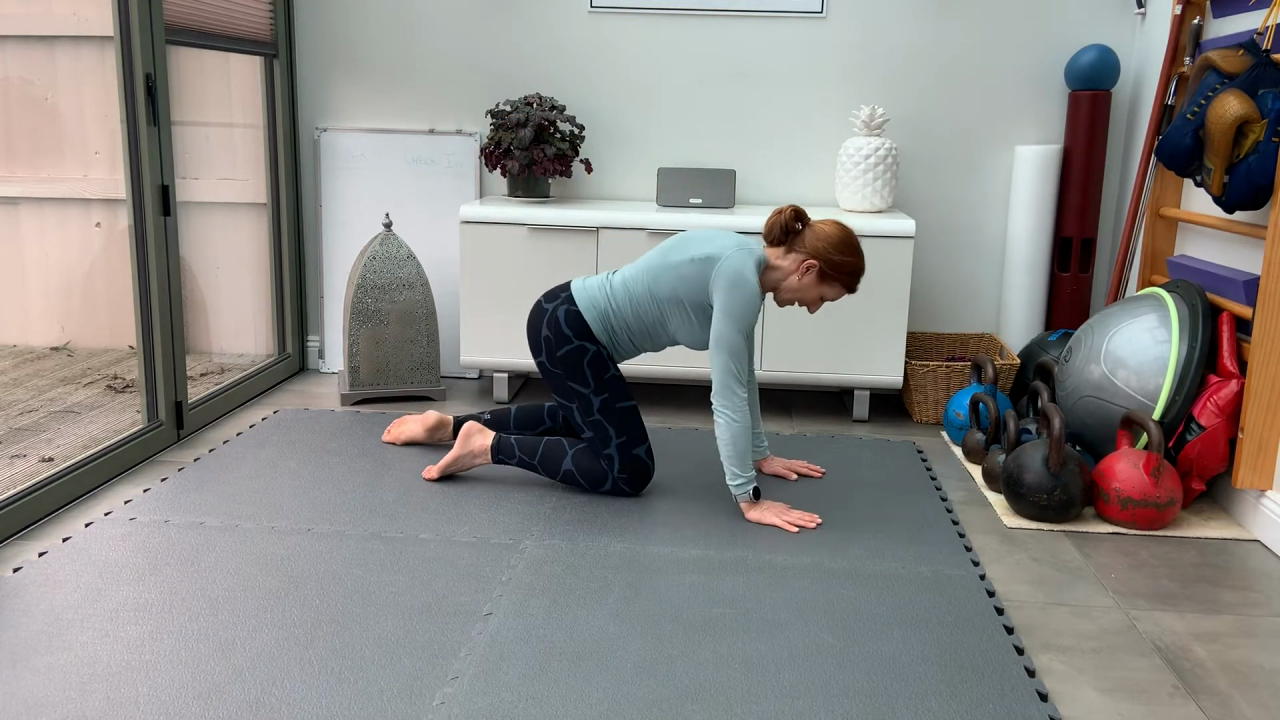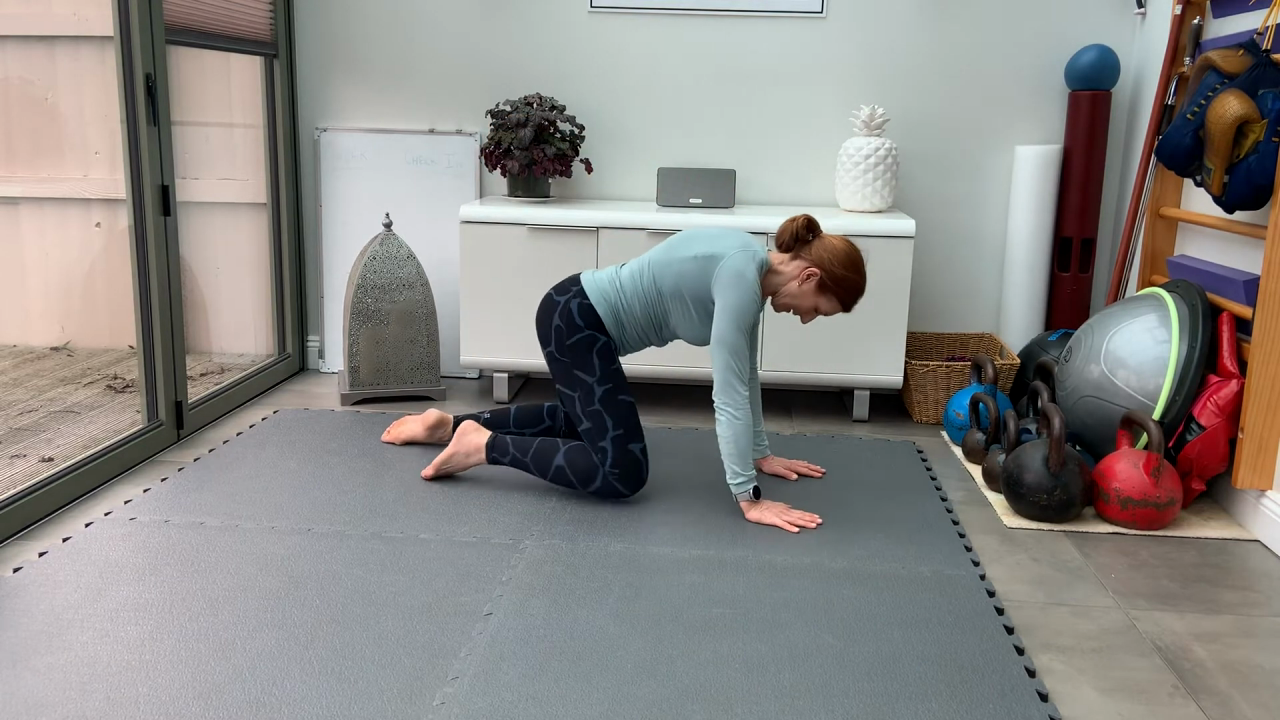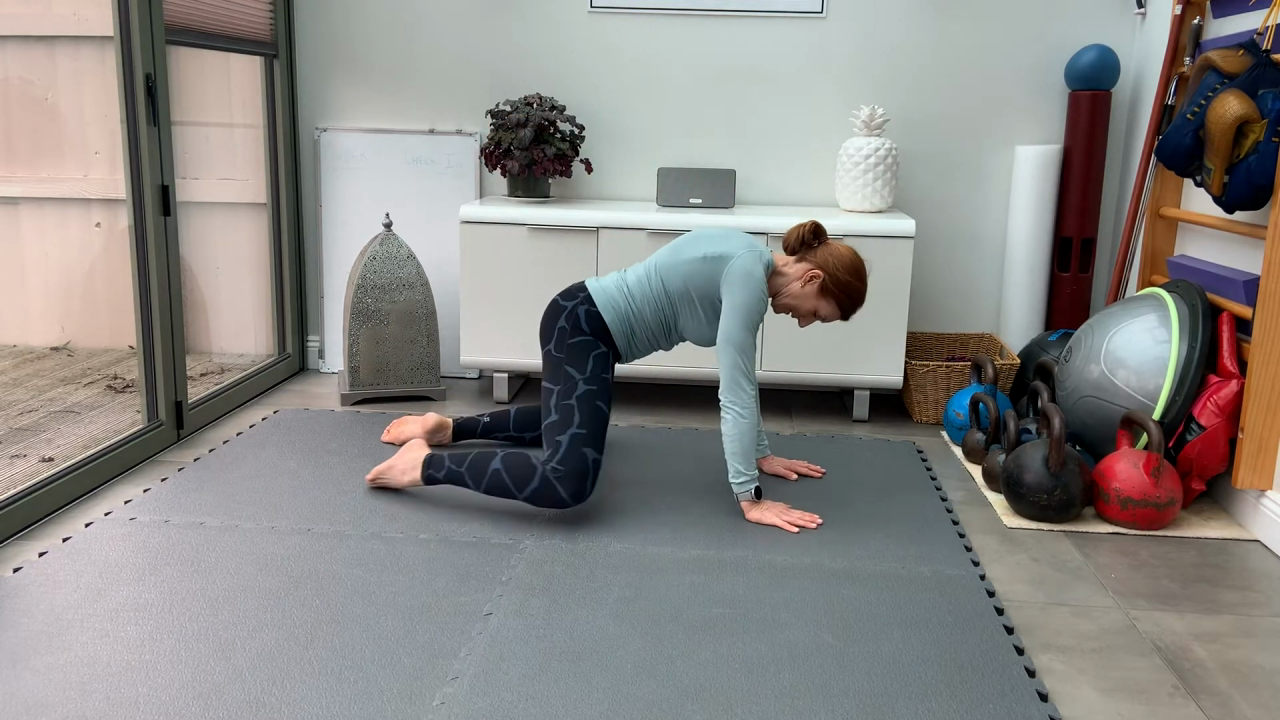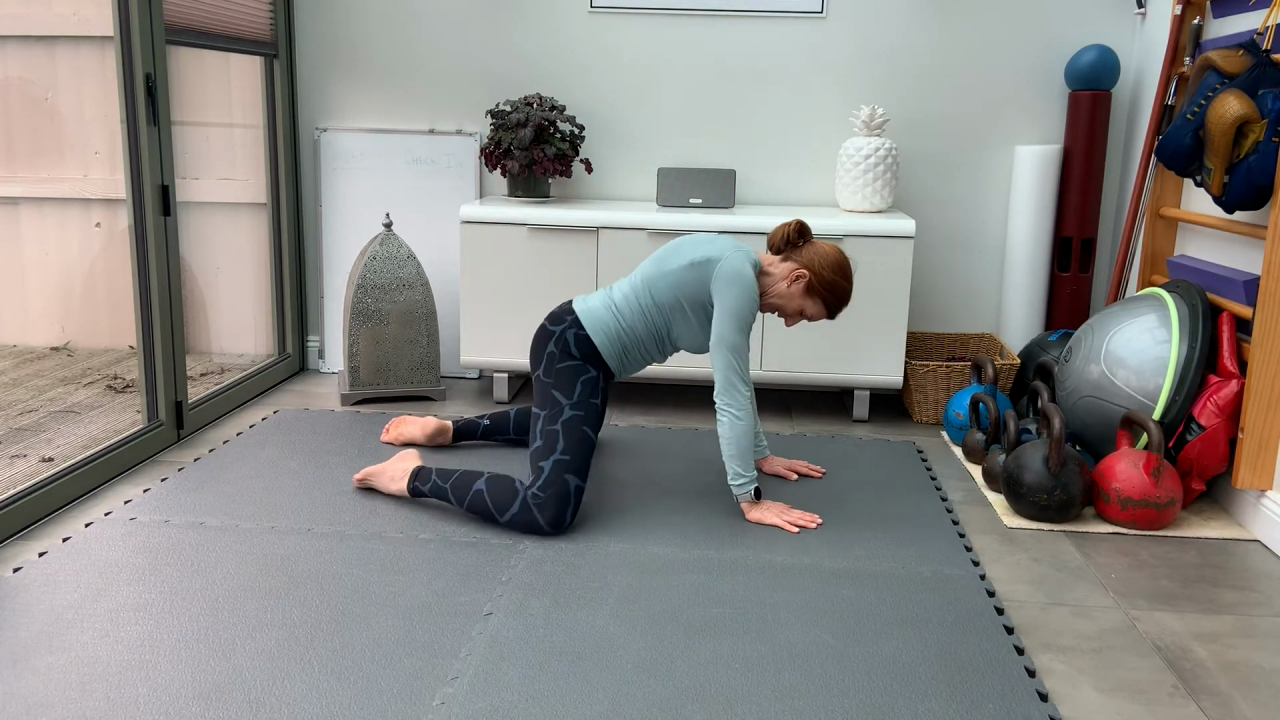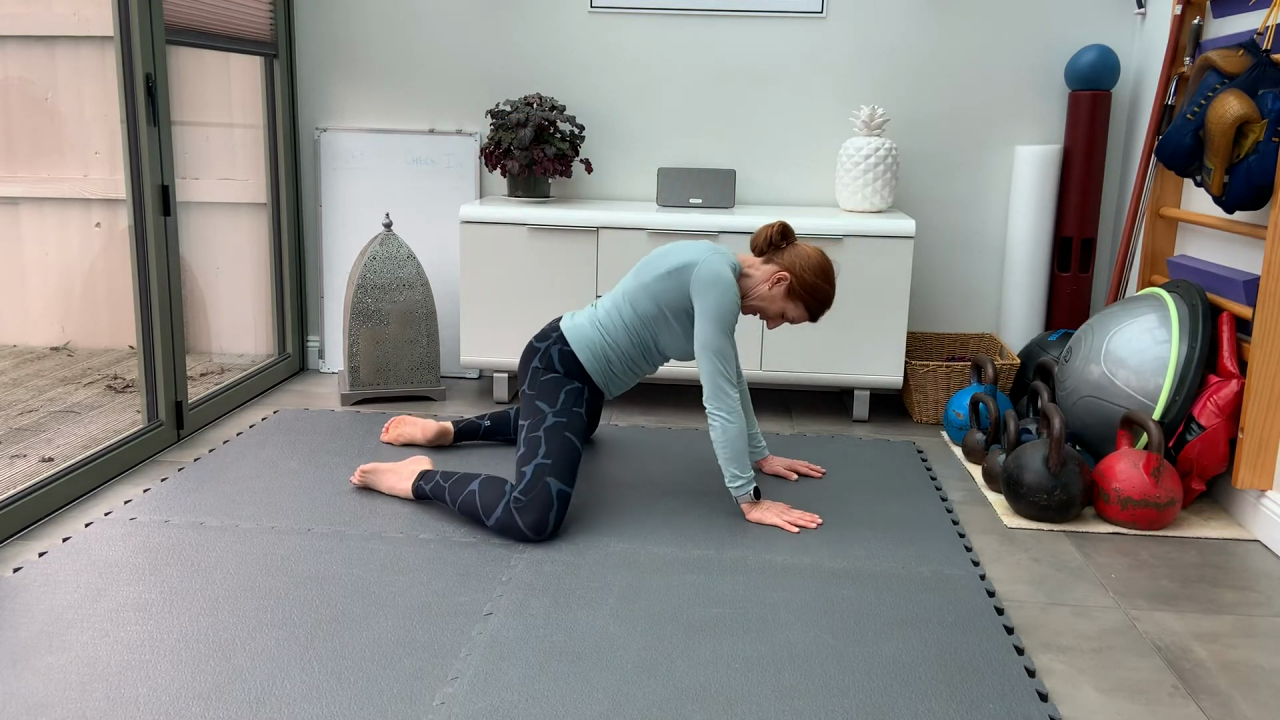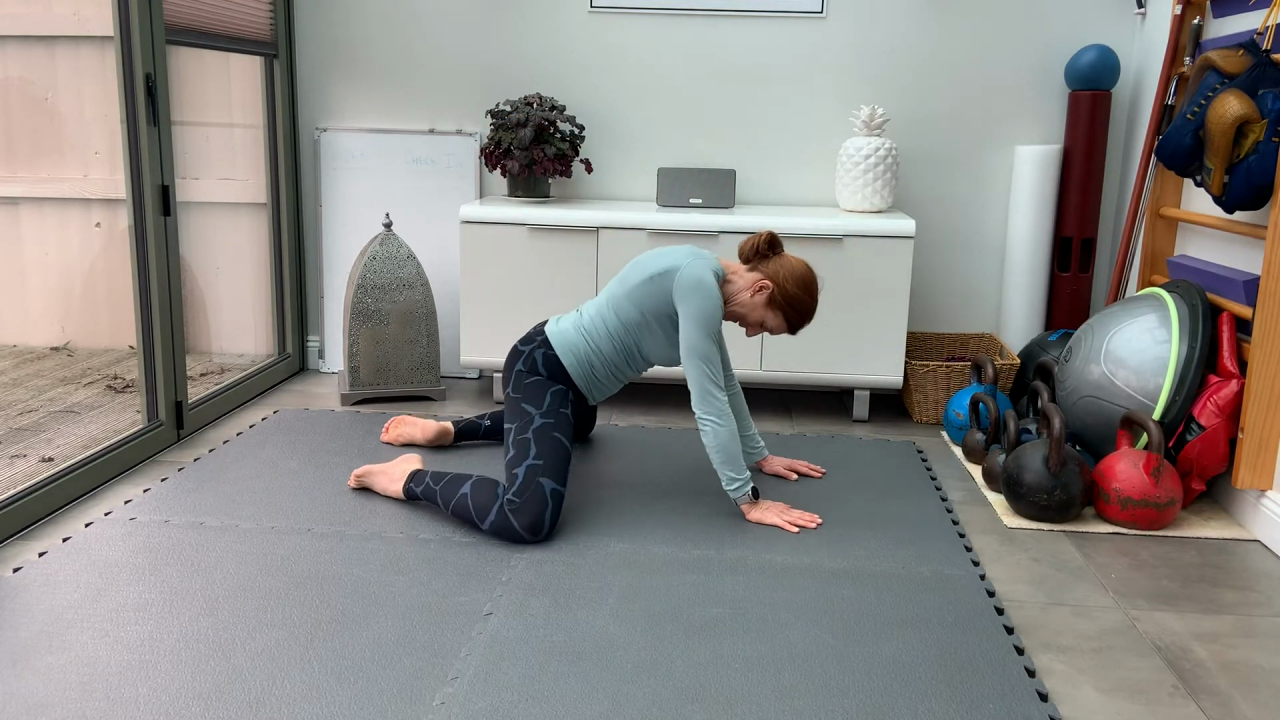
dt=0.3s
person 1, frame 1
left shoulder: (747, 266)
right shoulder: (740, 276)
left elbow: (743, 374)
right elbow: (727, 395)
left wrist: (759, 453)
right wrist: (749, 499)
left hip: (574, 323)
right hip: (565, 329)
left knee: (583, 418)
right knee: (630, 470)
left ankle: (452, 426)
right ankle: (489, 446)
person 1, frame 2
left shoulder: (754, 270)
right shoulder: (741, 274)
left elbow: (745, 372)
right elbow: (729, 392)
left wrist: (760, 452)
right wrist: (749, 499)
left hip: (583, 317)
right hip: (575, 319)
left knee: (583, 421)
right knee: (624, 473)
left ankle: (451, 425)
right ankle: (483, 446)
person 1, frame 3
left shoulder: (750, 268)
right shoulder: (749, 275)
left elbow: (743, 379)
right elbow: (734, 392)
left wrist: (761, 454)
right wrist: (749, 499)
left hip: (588, 324)
right hip: (581, 327)
left knee: (579, 425)
right knee: (567, 482)
left ankle: (449, 428)
right ankle: (423, 464)
person 1, frame 4
left shoulder: (736, 269)
right shoulder: (738, 277)
left elbow: (736, 381)
right elbow: (730, 394)
left wrist: (761, 454)
right wrist: (749, 499)
left hip: (579, 342)
right hip: (572, 350)
left knee: (571, 428)
right knee: (548, 510)
left ankle: (447, 430)
right ankle: (414, 475)
person 1, frame 5
left shoulder: (720, 270)
right shoulder: (717, 278)
left elbow: (730, 375)
right elbow: (719, 397)
left wrist: (760, 454)
right wrist: (749, 499)
left hip: (575, 362)
right hip: (559, 366)
left knee: (578, 429)
right knee: (533, 518)
left ankle: (447, 430)
right ankle: (421, 479)
person 1, frame 6
left shoulder: (706, 277)
right shoulder: (699, 284)
left elbow: (722, 378)
right elbow: (708, 402)
left wrist: (758, 454)
right wrist: (747, 499)
left hip: (565, 370)
right hip: (542, 369)
left knee: (575, 430)
right knee: (528, 519)
left ankle: (448, 430)
right ankle: (413, 478)
